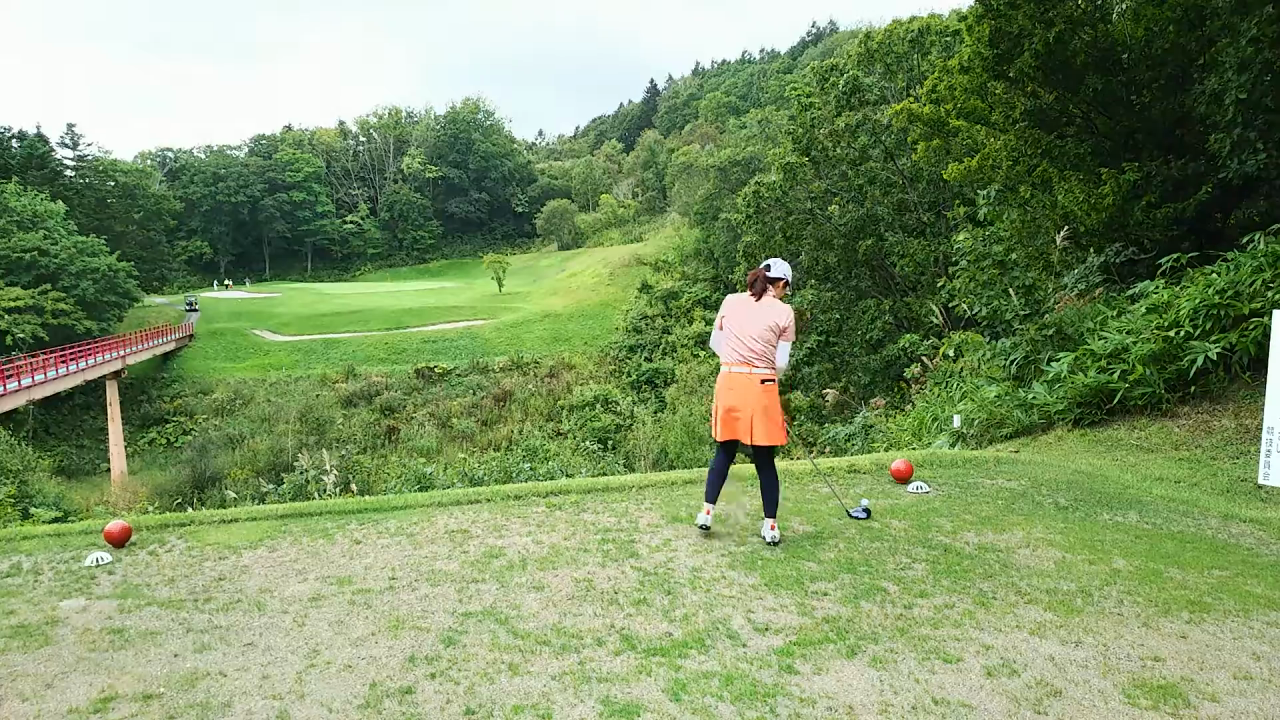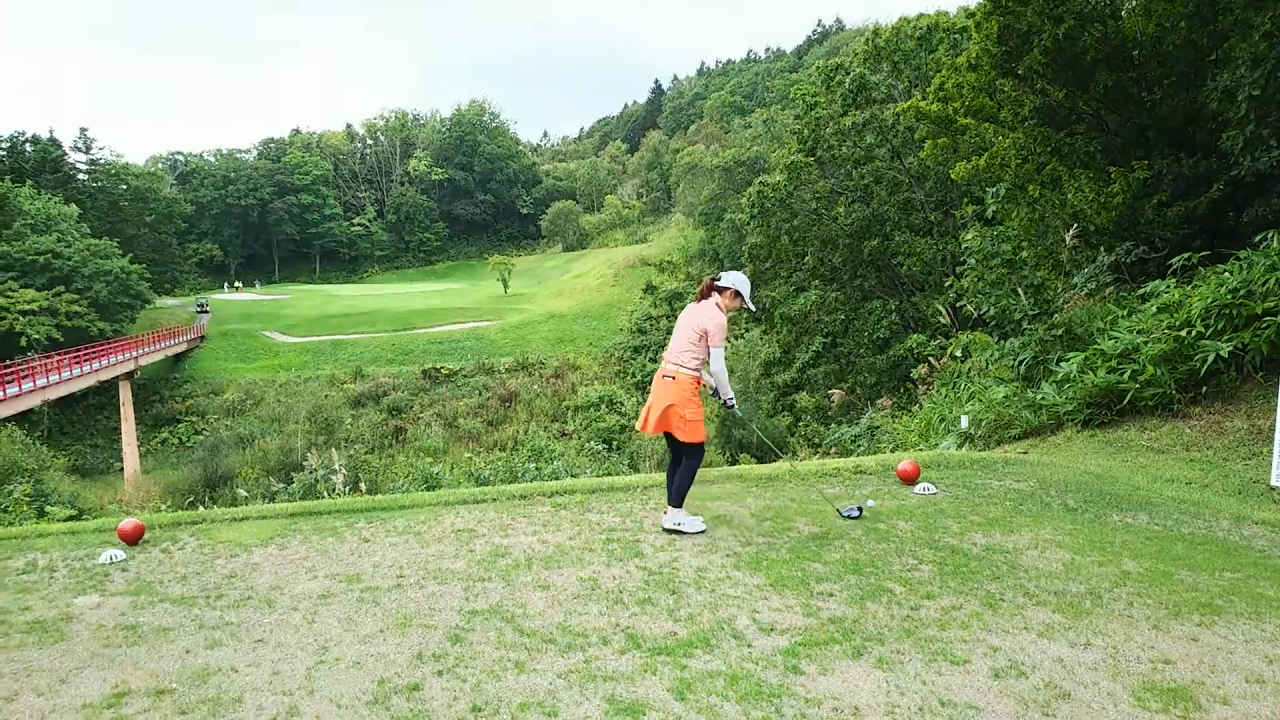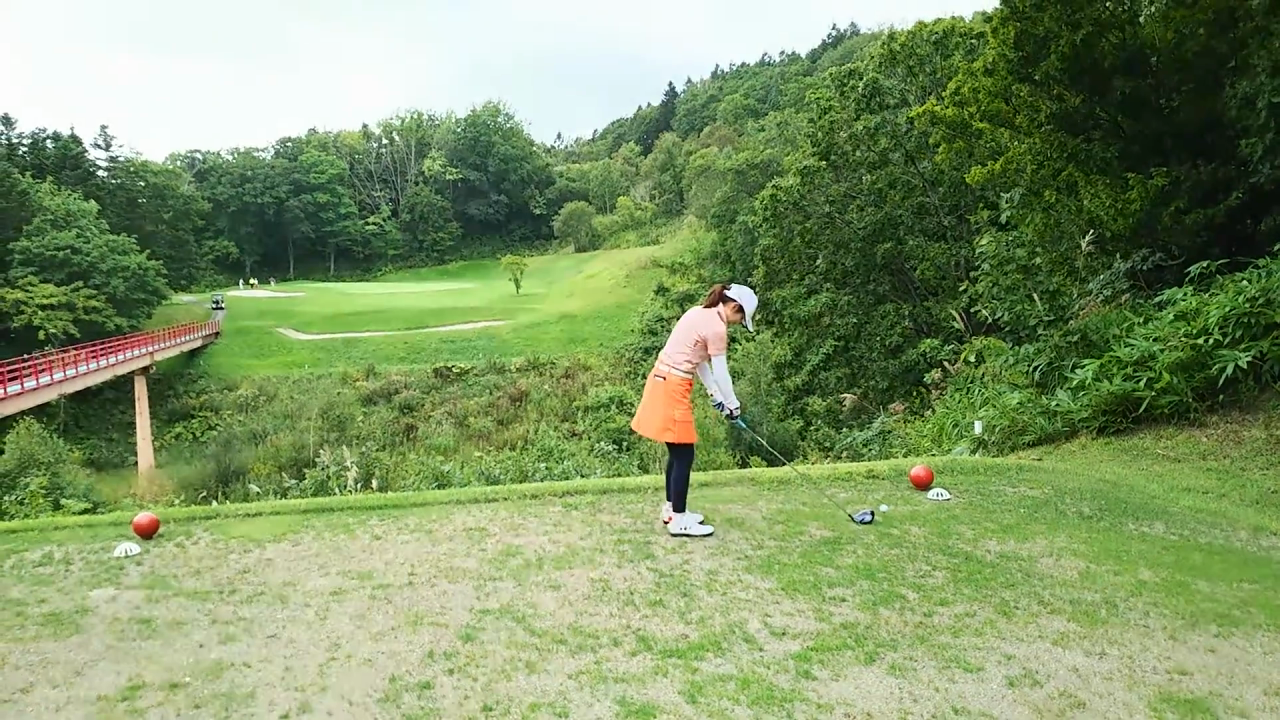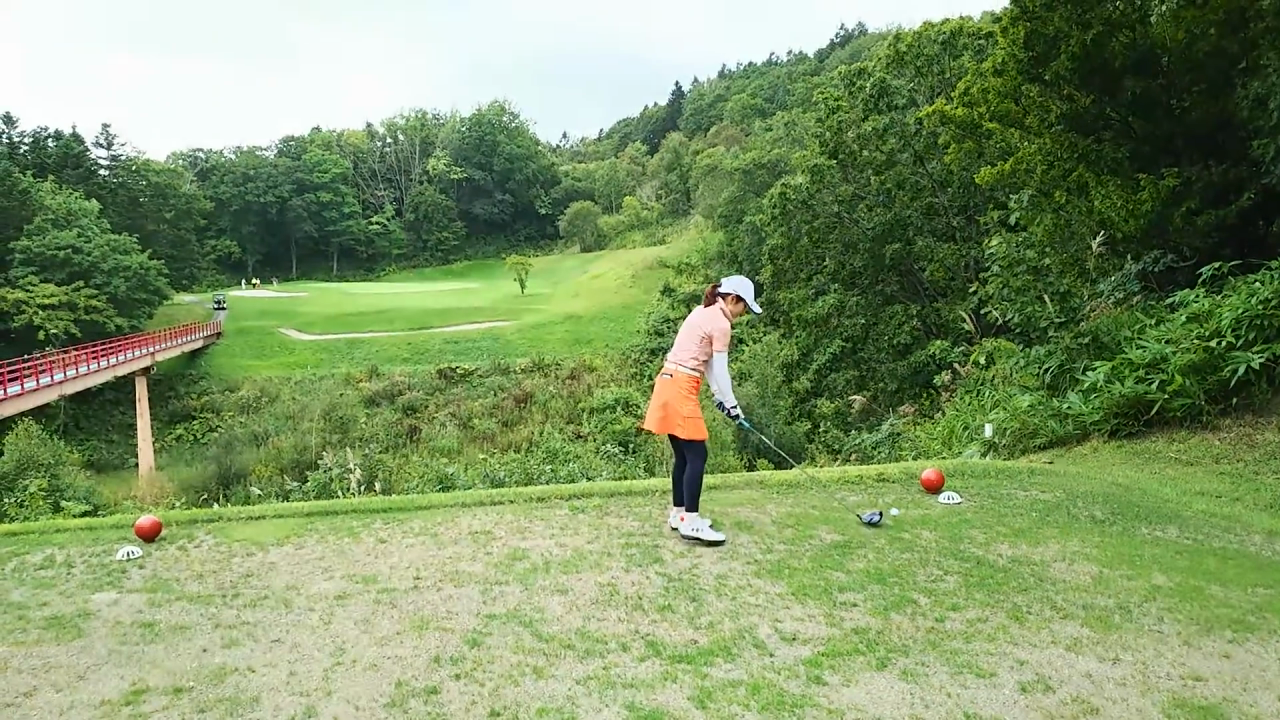
dt=0.5s
person 1, frame 1
left shoulder: (731, 302)
right shoulder: (784, 312)
left elbow: (715, 342)
right elbow: (782, 363)
left hip: (730, 383)
right hip: (763, 388)
left knee: (725, 452)
right knee: (765, 461)
left ankle: (708, 510)
right ankle: (770, 525)
person 1, frame 2
left shoulder: (695, 308)
right shoulder: (717, 318)
right elbow: (717, 366)
left wrist: (710, 384)
right wrist: (728, 396)
left hip: (666, 381)
right hip: (681, 388)
left knee: (678, 453)
right knee: (694, 454)
left ankle: (674, 511)
right ankle: (674, 515)
person 1, frame 3
left shoulder: (699, 313)
right shoulder: (716, 327)
right elbow: (721, 373)
left wrist: (715, 395)
right wrist: (733, 405)
left hip: (662, 382)
right hip: (672, 387)
left knee: (677, 453)
right knee: (684, 455)
left ankle: (671, 509)
right ankle: (679, 520)
person 1, frame 4
left shoulder: (703, 312)
right shoulder: (720, 323)
right elbow: (720, 369)
left wrist: (718, 395)
right wrist: (731, 403)
left hip: (671, 382)
right hip: (681, 387)
left knee: (684, 455)
right knee: (697, 456)
left ankle: (679, 513)
right ankle: (690, 522)
